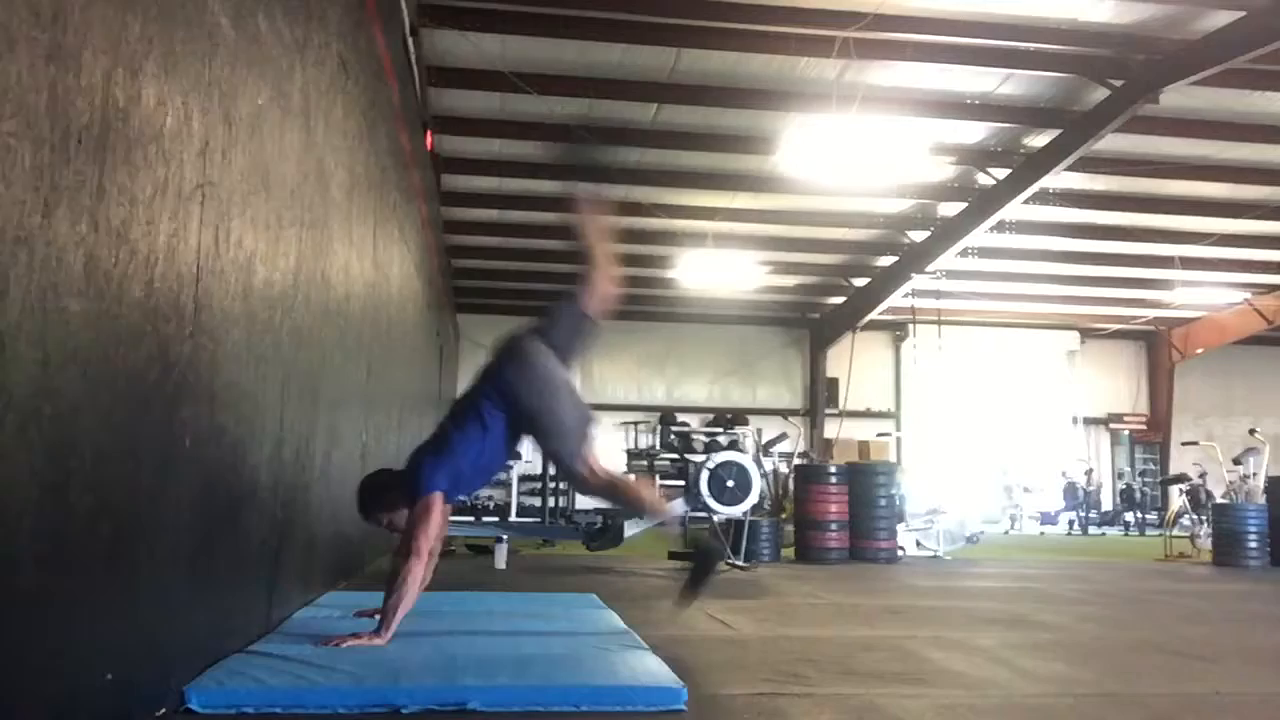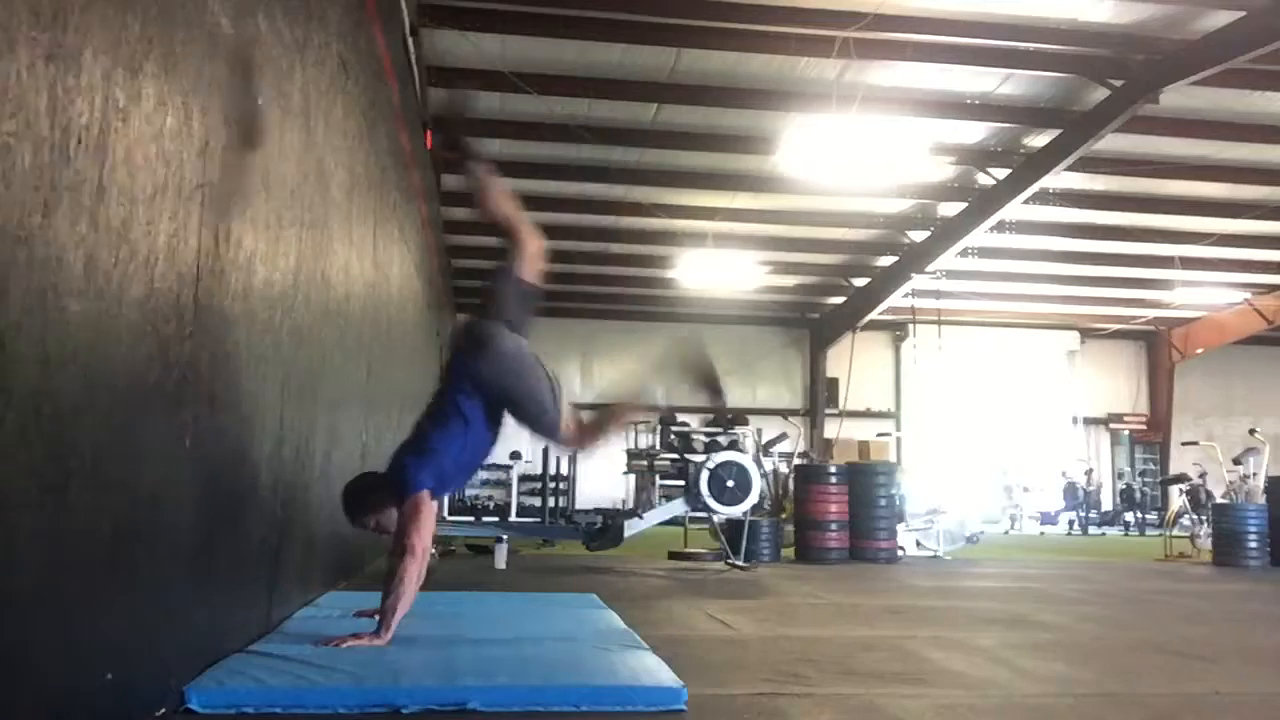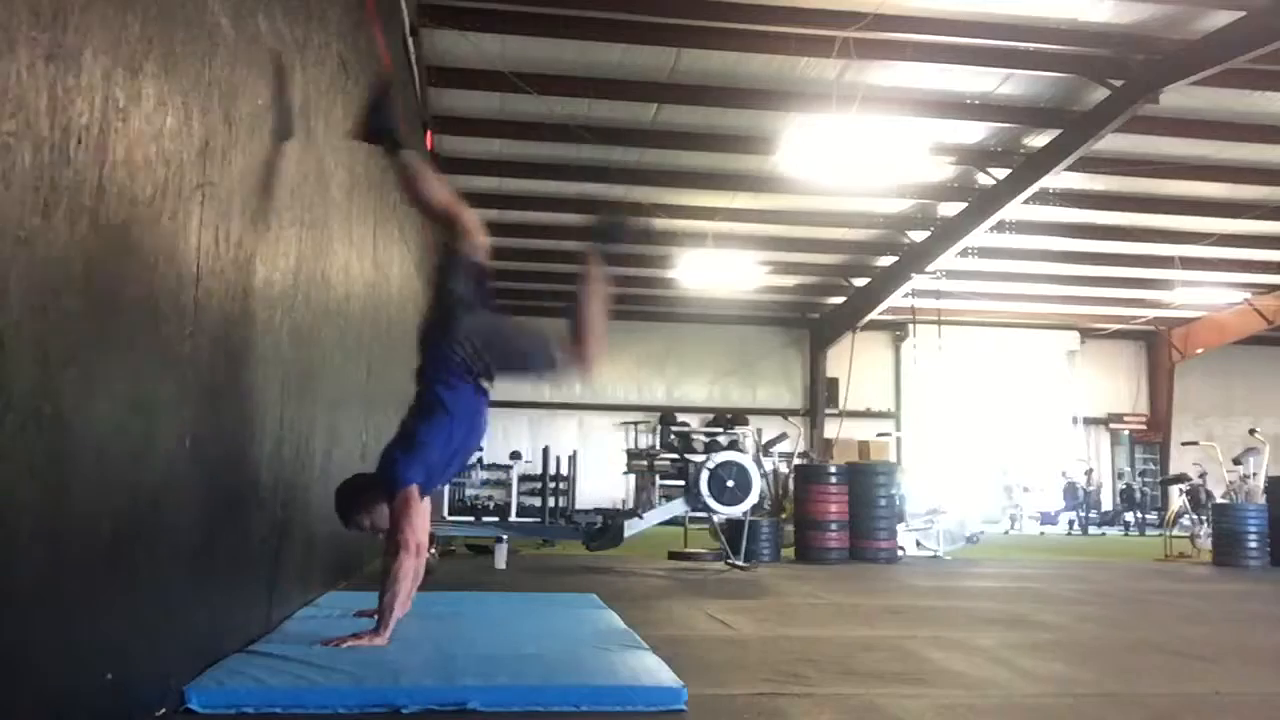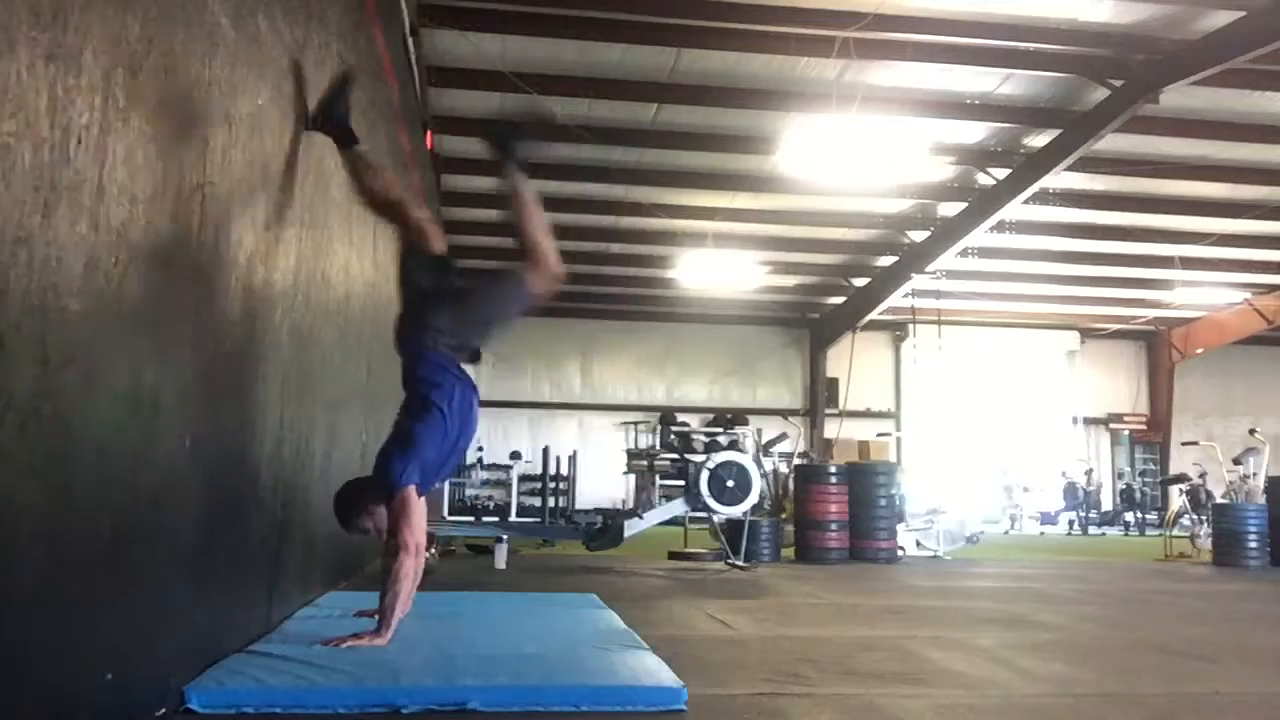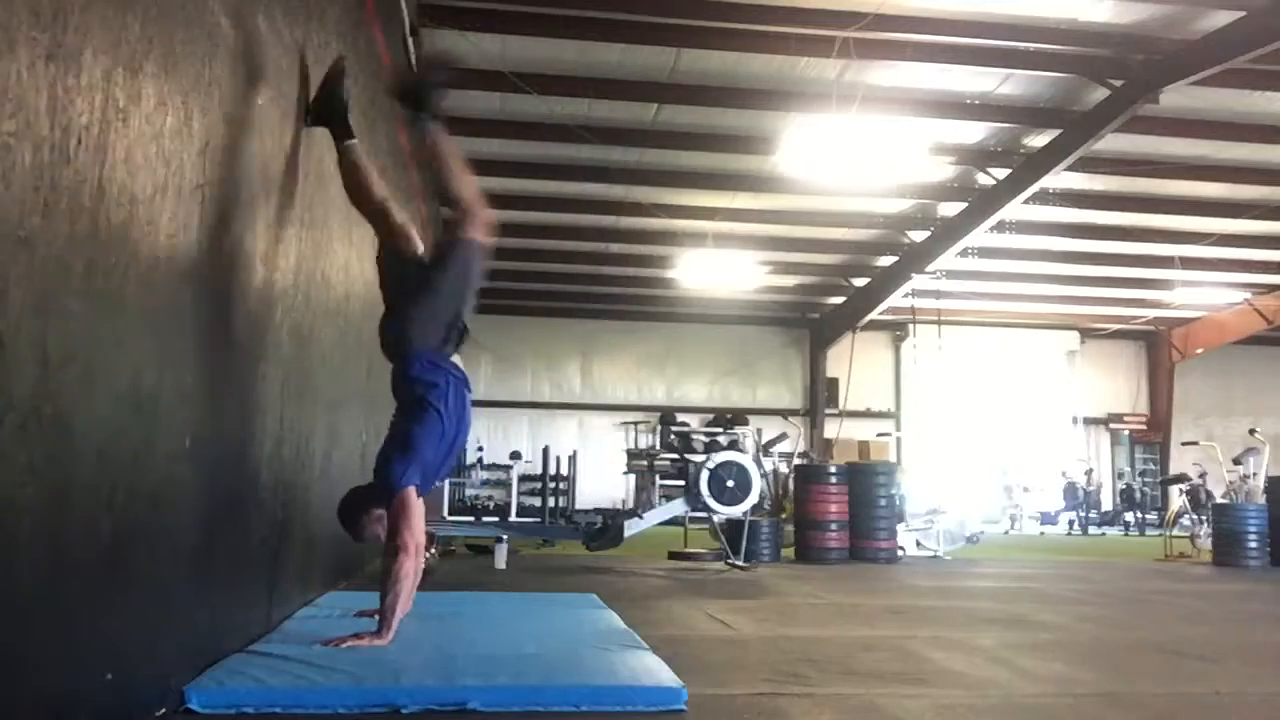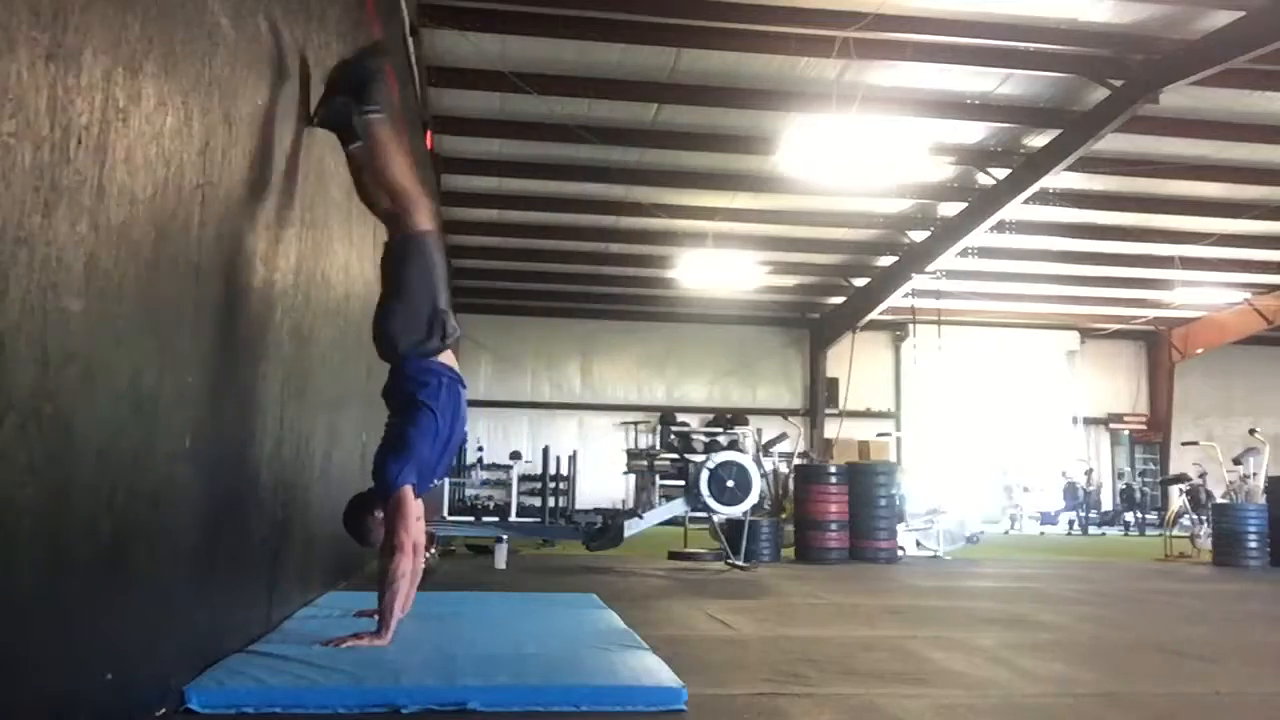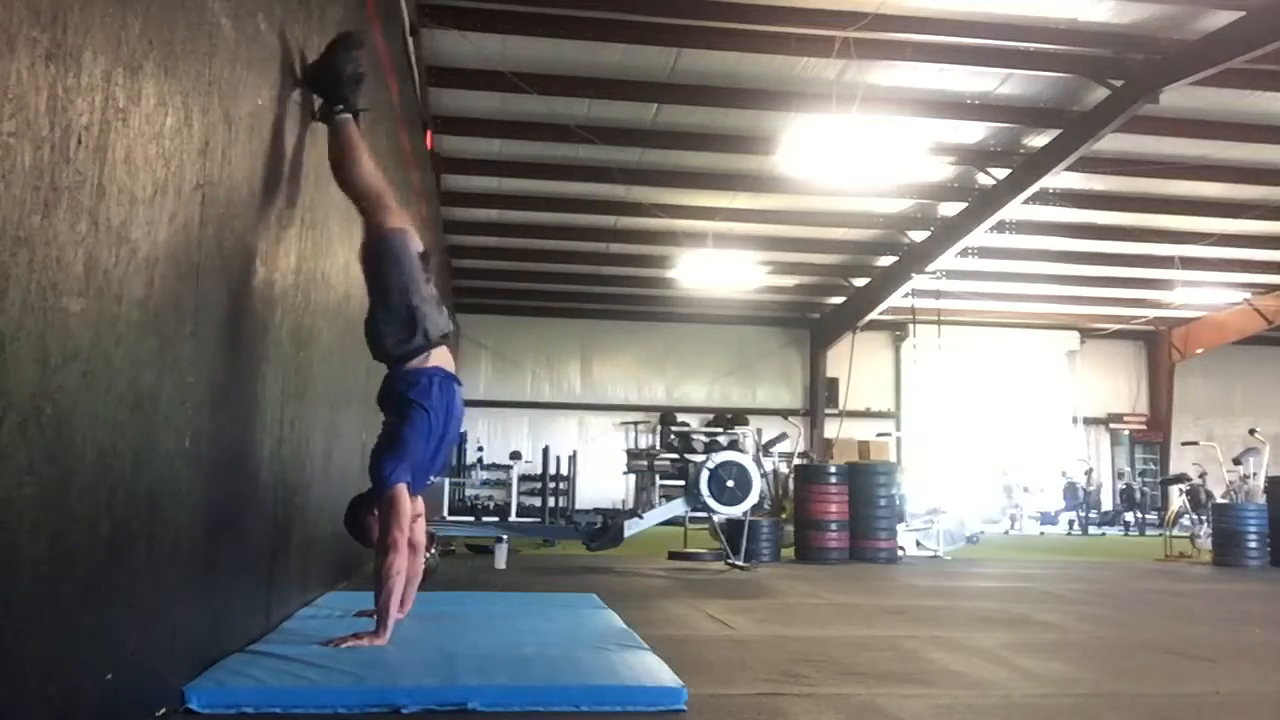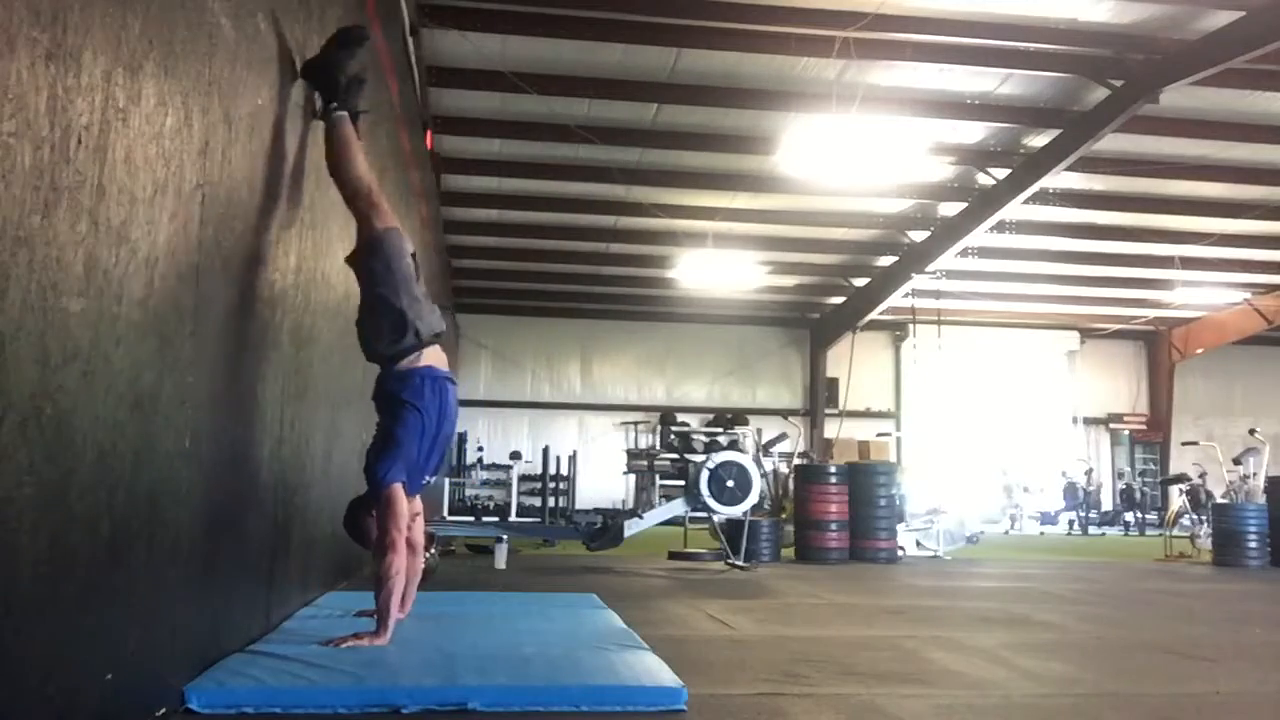
dt=0.1s
person 1, frame 1
left shoulder: (425, 483)
right shoulder: (426, 484)
left elbow: (416, 559)
right elbow: (422, 558)
left wrist: (383, 630)
right wrist: (392, 609)
left hip: (527, 381)
right hip: (527, 363)
left knee: (594, 479)
right knee: (598, 295)
left ankle: (695, 542)
person 1, frame 2
left shoulder: (412, 482)
right shoulder: (416, 485)
left elbow: (411, 558)
right elbow: (417, 555)
left wrist: (381, 632)
right wrist: (392, 607)
left hip: (487, 359)
right hip: (486, 353)
left knee: (578, 435)
left ankle: (675, 368)
person 1, frame 3
left shoulder: (402, 475)
right shoulder: (406, 478)
left elbow: (407, 551)
left wrist: (381, 630)
right wrist: (392, 608)
left hip: (462, 345)
right hip: (458, 350)
right knee: (465, 226)
left ankle: (596, 249)
person 1, frame 4
left shoulder: (401, 477)
left elbow: (406, 554)
left wrist: (384, 629)
right wrist: (393, 612)
left hip: (437, 339)
right hip: (432, 349)
right knee: (413, 222)
left ankle: (511, 163)
person 1, frame 5
left shoulder: (399, 480)
left elbow: (407, 554)
left wrist: (383, 631)
right wrist: (392, 614)
left hip: (426, 345)
right hip: (425, 349)
left knee: (476, 224)
right knee: (393, 224)
left ankle: (427, 117)
right ankle: (339, 127)
person 1, frame 6
left shoulder: (396, 480)
left elbow: (404, 554)
left wrist: (385, 630)
right wrist: (393, 614)
left hip: (416, 345)
right hip: (420, 352)
left knee: (410, 212)
left ankle: (363, 109)
right ankle: (352, 118)
person 1, frame 7
left shoulder: (395, 476)
left wrist: (383, 630)
right wrist: (397, 612)
left hip: (414, 346)
right hip: (417, 350)
left knee: (381, 210)
person 1, frame 8
left shoulder: (390, 479)
left wrist: (383, 630)
right wrist: (396, 614)
left hip: (406, 347)
right hip: (413, 351)
left knee: (373, 211)
left ankle: (337, 105)
